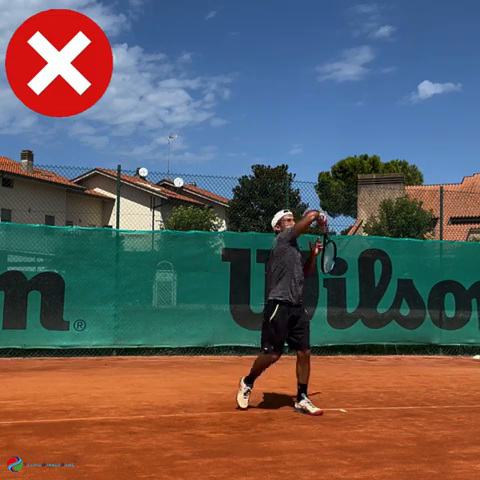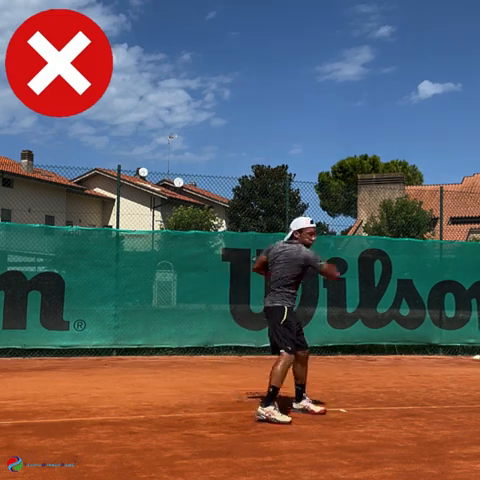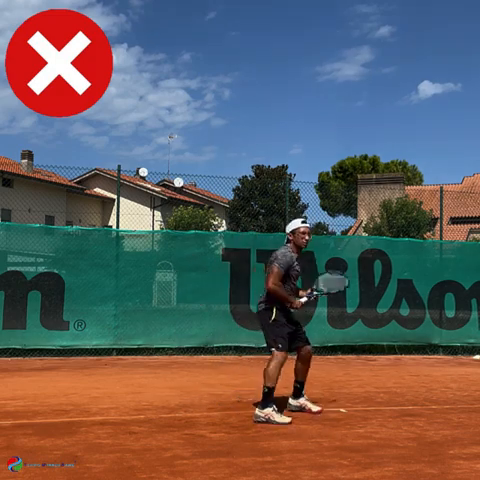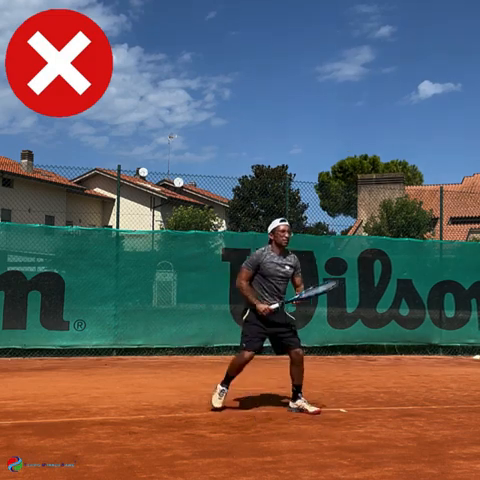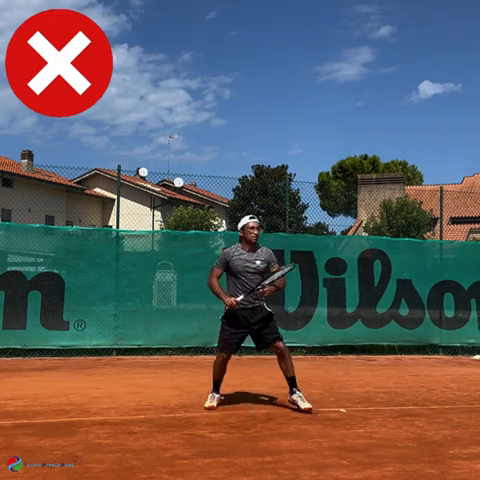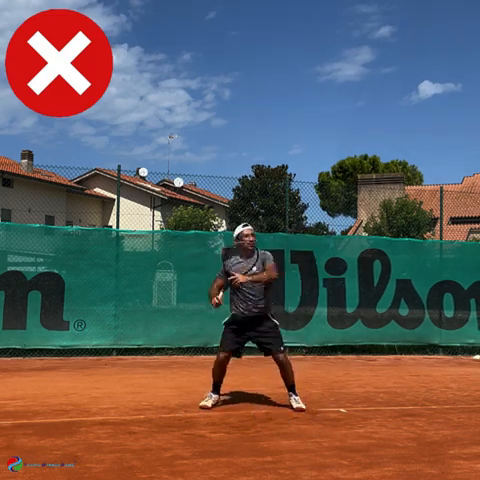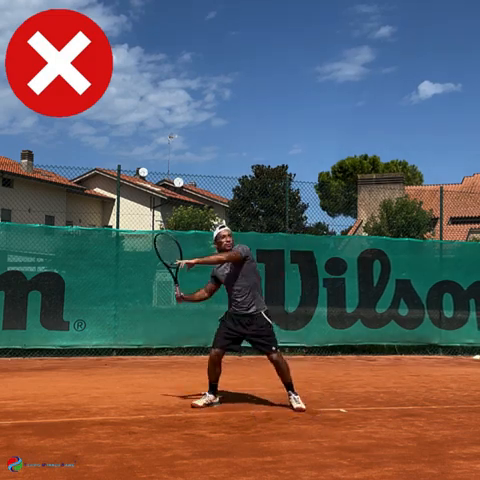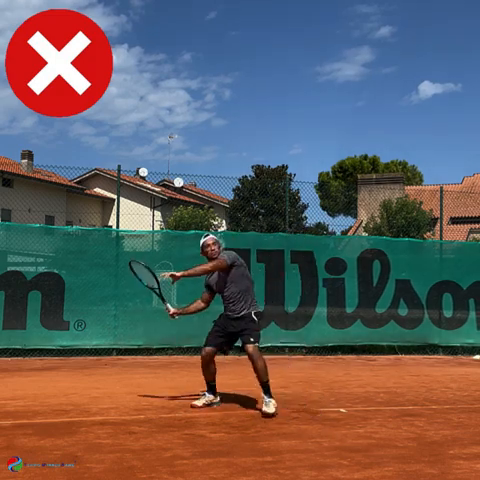
dt=0.3s
person 1, frame 1
left shoulder: (293, 247)
right shoulder: (283, 240)
left elbow: (304, 273)
right elbow: (309, 217)
left wrist: (314, 252)
right wrist: (319, 215)
left hip: (297, 307)
right hip: (279, 305)
left knee: (304, 353)
right knee: (272, 354)
left ankle: (302, 399)
right ankle: (247, 382)
person 1, frame 2
left shoulder: (275, 247)
right shoulder: (306, 254)
left elbow: (257, 267)
right elbow: (334, 274)
right wrist: (323, 265)
left hip: (278, 308)
right hip: (280, 309)
left knee: (302, 352)
right knee: (288, 356)
left ankle: (300, 400)
right ankle: (266, 406)
person 1, frame 3
left shoulder: (291, 256)
right shoulder: (285, 255)
right elbow: (271, 285)
left wrist: (300, 293)
right wrist: (292, 300)
left hip: (282, 312)
right hip: (272, 311)
left knee: (305, 351)
right knee: (280, 355)
left ankle: (297, 398)
right ankle: (265, 408)
person 1, frame 4
left shoulder: (293, 259)
right shoulder: (258, 255)
left elbow: (299, 285)
right elbow: (241, 282)
right wrist: (258, 304)
left hip: (280, 315)
right hip: (257, 315)
left knee: (297, 354)
right knee: (246, 355)
left ankle: (297, 399)
right ankle: (223, 387)
person 1, frame 5
left shoulder: (266, 253)
right shoulder: (228, 254)
left elbow: (280, 280)
right elbow: (212, 279)
left wrist: (272, 288)
right wrist: (225, 298)
left hip: (260, 311)
right hip: (235, 313)
left knee: (280, 348)
right knee: (223, 355)
left ankle: (294, 393)
right ankle: (215, 393)
person 1, frame 6
left shoulder: (264, 256)
right shoulder: (230, 263)
left elbow: (272, 274)
right elbow: (216, 287)
left wrist: (248, 278)
right wrist: (214, 297)
left hip: (263, 319)
right hip: (238, 319)
left knee: (281, 358)
right knee: (222, 357)
left ankle: (293, 395)
right ankle: (214, 394)
person 1, frame 7
left shoulder: (242, 250)
right shoulder: (217, 269)
left elbow: (224, 257)
right elbow: (206, 292)
left wrist: (195, 261)
right wrist: (185, 297)
left hip: (256, 316)
right hip: (233, 317)
left knee: (275, 357)
right knee: (215, 354)
left ankle: (292, 394)
right ankle: (212, 394)
person 1, frame 8
left shoulder: (230, 256)
right shoulder: (211, 278)
left elbow: (208, 267)
right elbow: (203, 302)
left wrist: (181, 274)
right wrist: (181, 311)
left hip: (248, 316)
right hip: (228, 318)
left knee: (252, 349)
right knee: (207, 354)
left ankle: (268, 398)
right ankle: (211, 395)
